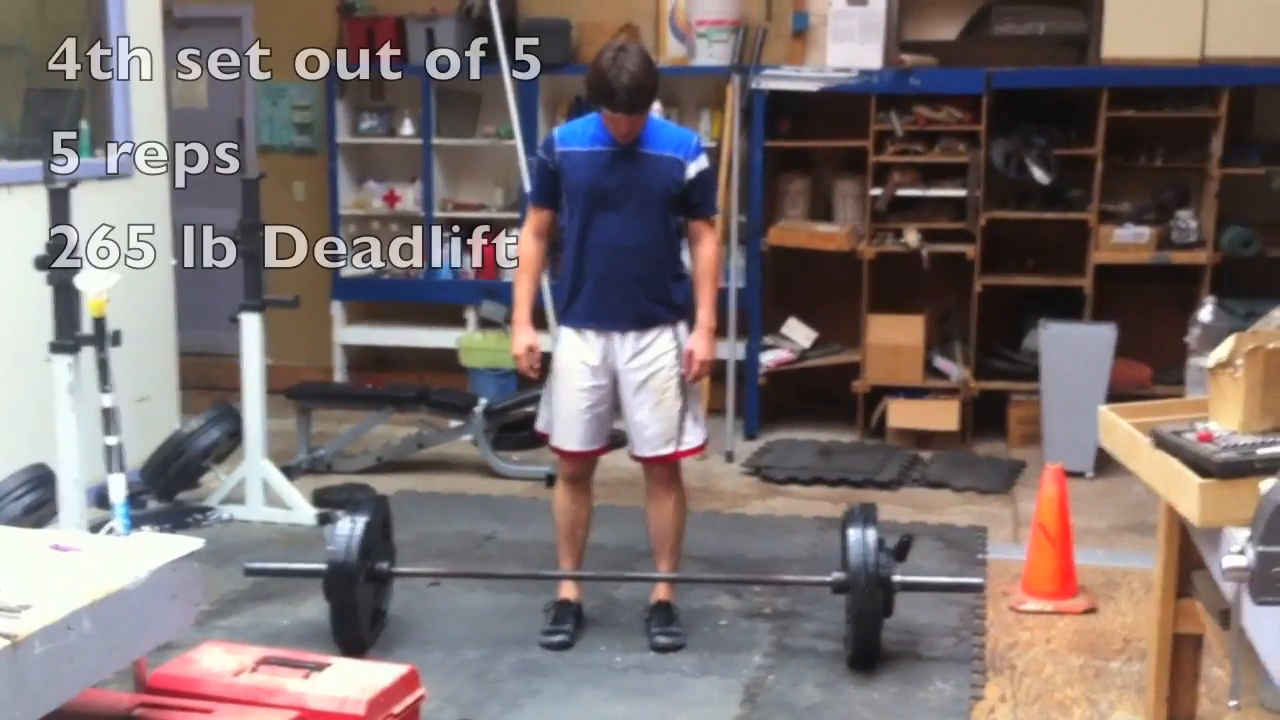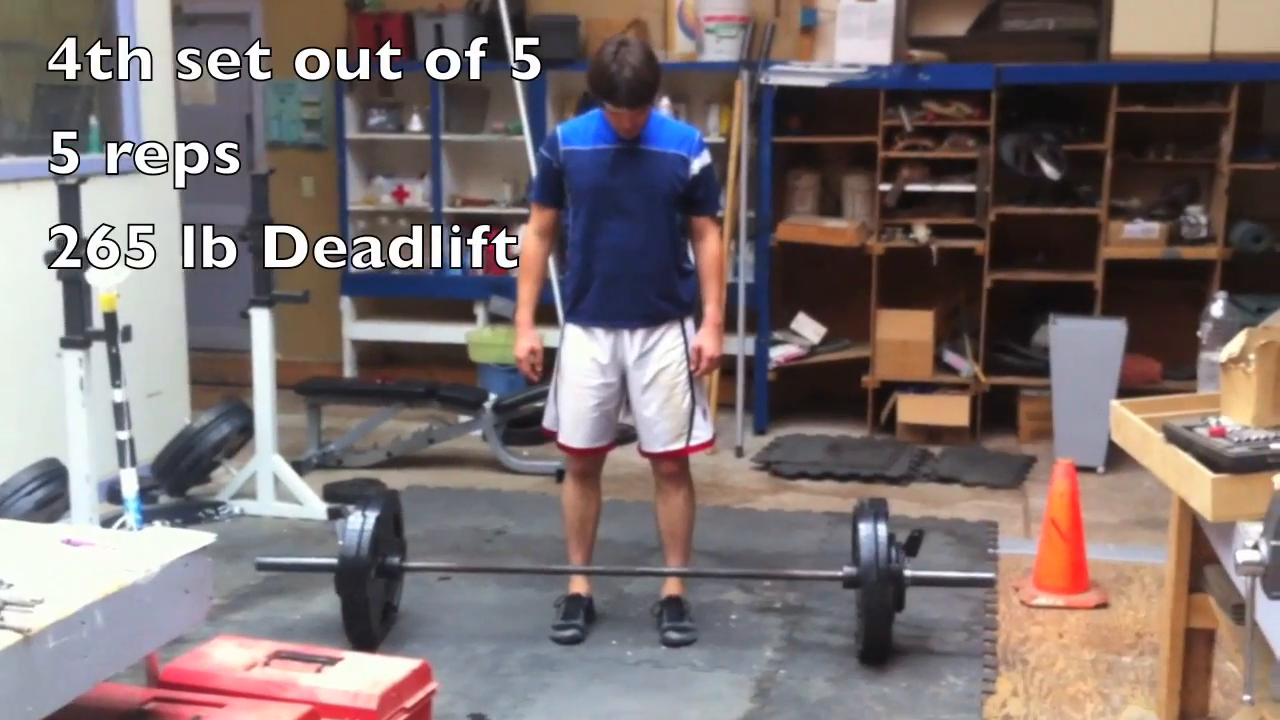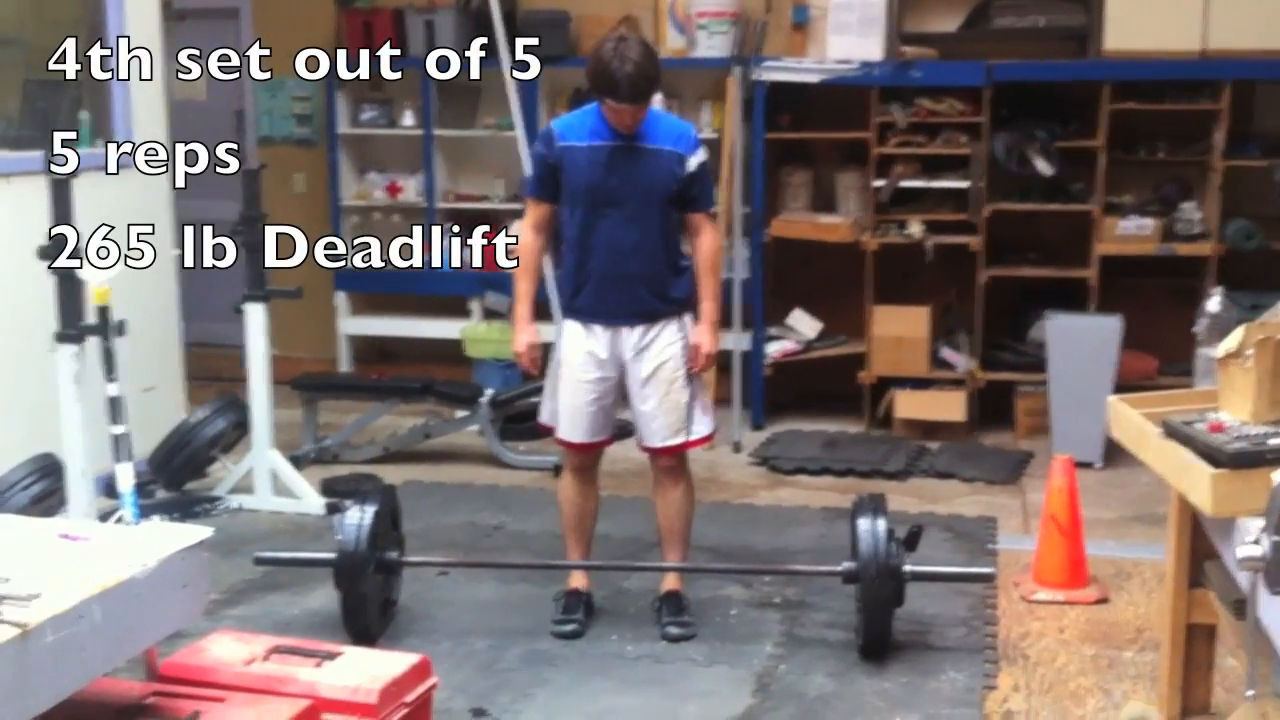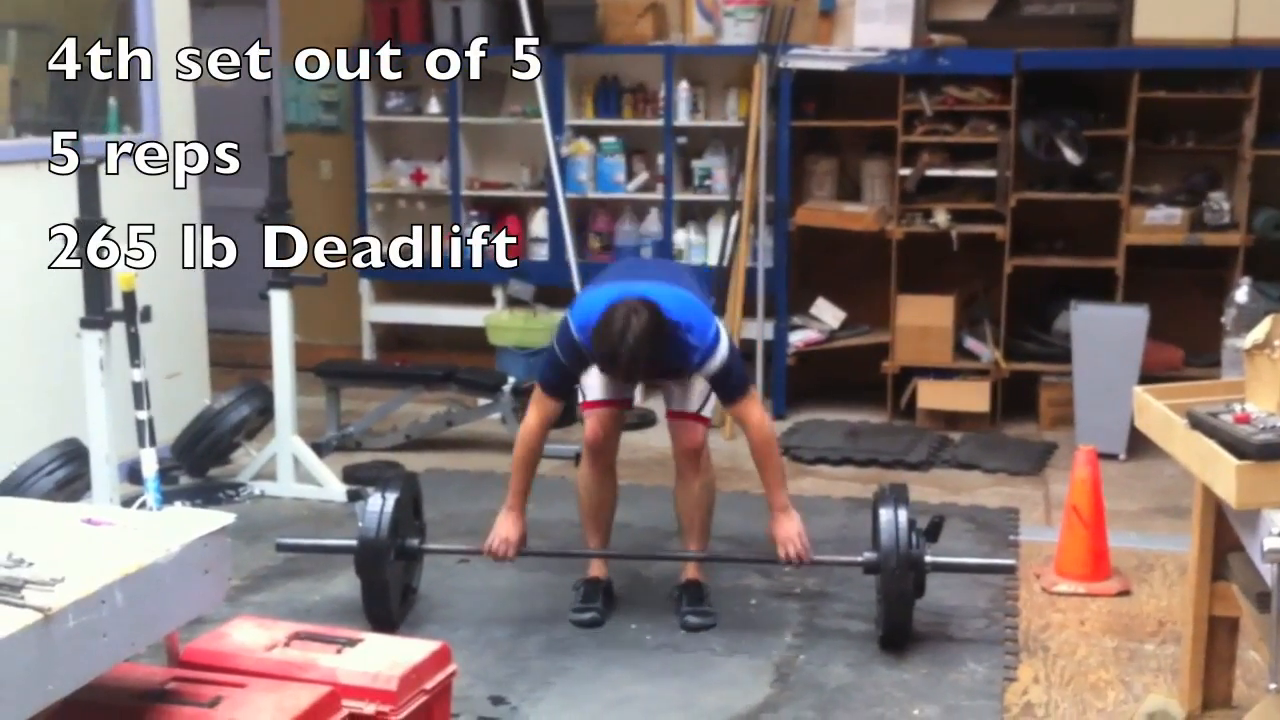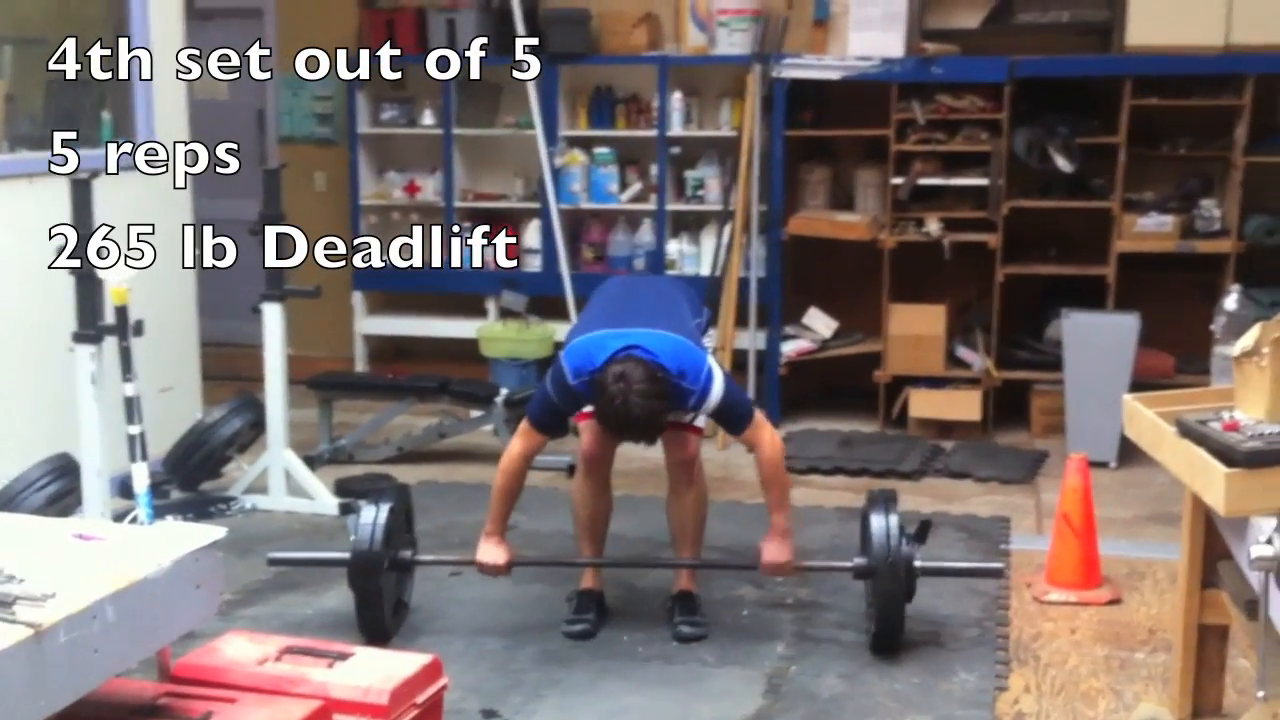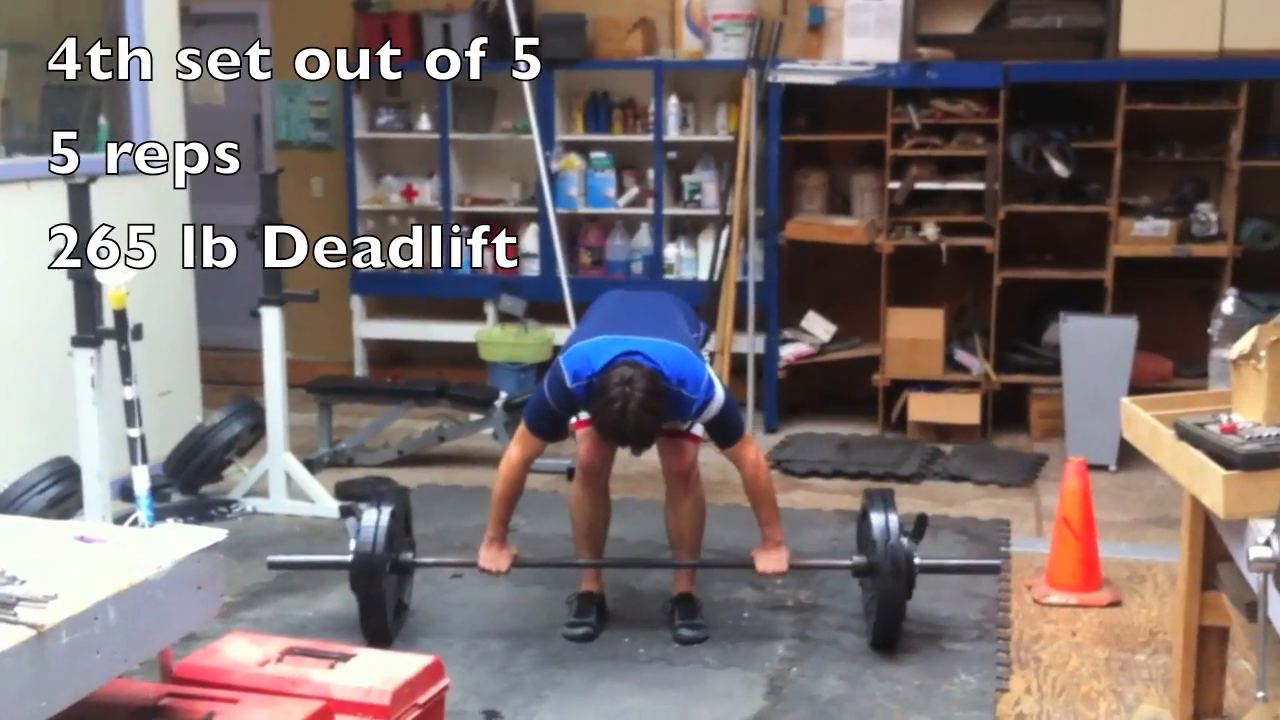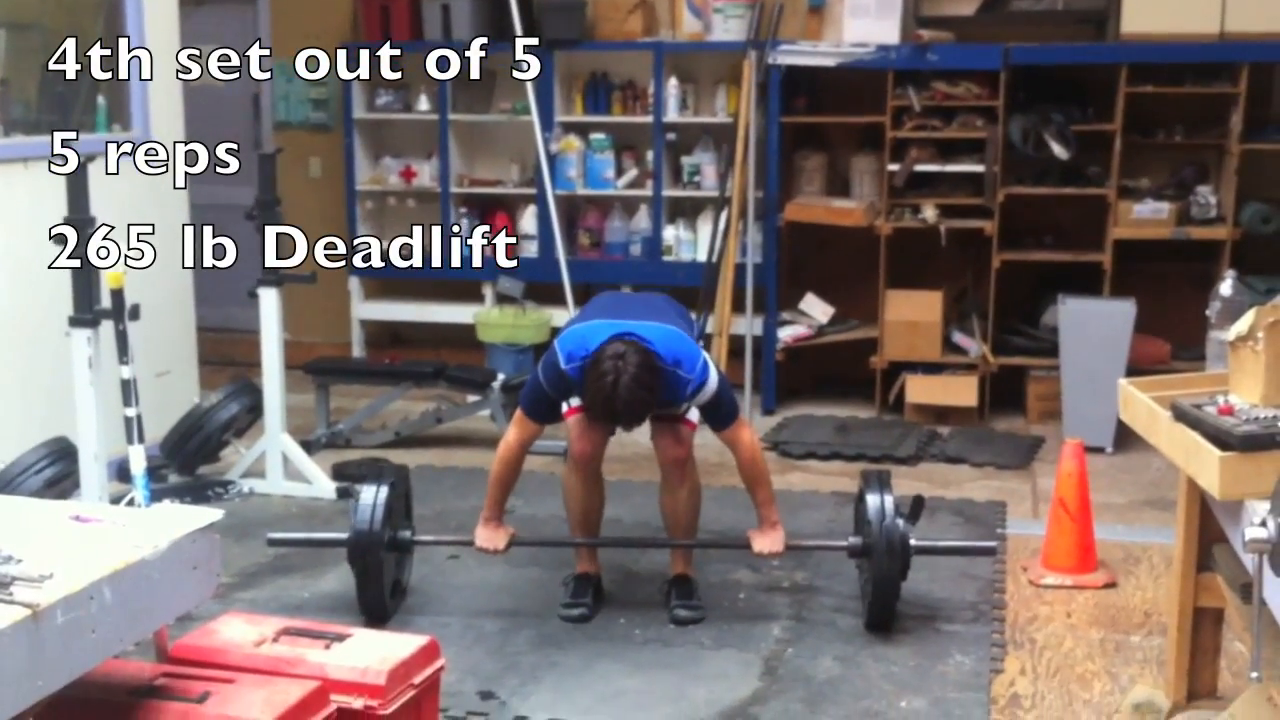
dt=0.7s
person 1, frame 1
left shoulder: (684, 150)
right shoulder: (561, 145)
left elbow: (703, 239)
right elbow: (535, 233)
left wrist: (704, 326)
right wrist: (522, 320)
left hip: (658, 331)
right hip: (580, 330)
left knee: (663, 465)
right knee: (572, 465)
left ankle: (664, 596)
right ankle: (567, 594)
person 1, frame 2
left shoulder: (687, 147)
right shoulder: (564, 144)
left elbow: (706, 237)
right elbow: (539, 234)
left wrist: (712, 323)
right wrist: (525, 323)
left hip: (664, 329)
right hip: (587, 328)
left knee: (671, 462)
right knee: (580, 460)
left ankle: (674, 591)
right ankle: (578, 588)
person 1, frame 3
left shoulder: (682, 142)
right shoulder: (559, 138)
left elbow: (703, 233)
right elbow: (534, 229)
left wrist: (708, 320)
right wrist: (522, 318)
left hip: (662, 326)
right hip: (583, 325)
left knee: (668, 459)
right knee: (578, 458)
left ankle: (672, 586)
right ankle: (576, 583)
person 1, frame 4
left shoulder: (700, 334)
right shoulder: (580, 330)
left elbow: (755, 419)
right elbow: (537, 419)
left wrist: (783, 512)
right wrist: (511, 512)
left hip: (682, 343)
right hip: (609, 339)
left knee: (691, 445)
right knee: (597, 439)
left ankle: (693, 576)
right ankle: (596, 572)
person 1, frame 5
left shoulder: (695, 374)
right shoulder: (573, 372)
left elbow: (767, 439)
right elbow: (520, 449)
left wrist: (779, 533)
right wrist: (493, 535)
left knee: (684, 458)
right knee: (592, 453)
left ankle: (685, 588)
right ankle: (589, 585)
person 1, frame 6
left shoulder: (694, 384)
right shoulder: (571, 378)
left elbow: (749, 457)
right elbow: (518, 454)
left wrist: (773, 542)
right wrist: (495, 539)
left knee: (682, 467)
right knee: (590, 463)
left ankle: (685, 592)
right ankle: (589, 589)
person 1, frame 7
left shoulder: (689, 367)
right shoulder: (564, 363)
left elbow: (743, 440)
right elbow: (516, 439)
left wrist: (769, 523)
right wrist: (491, 520)
left hip: (669, 360)
right hip: (589, 362)
left knee: (677, 455)
right knee: (582, 451)
left ankle: (682, 574)
right ankle: (585, 572)
